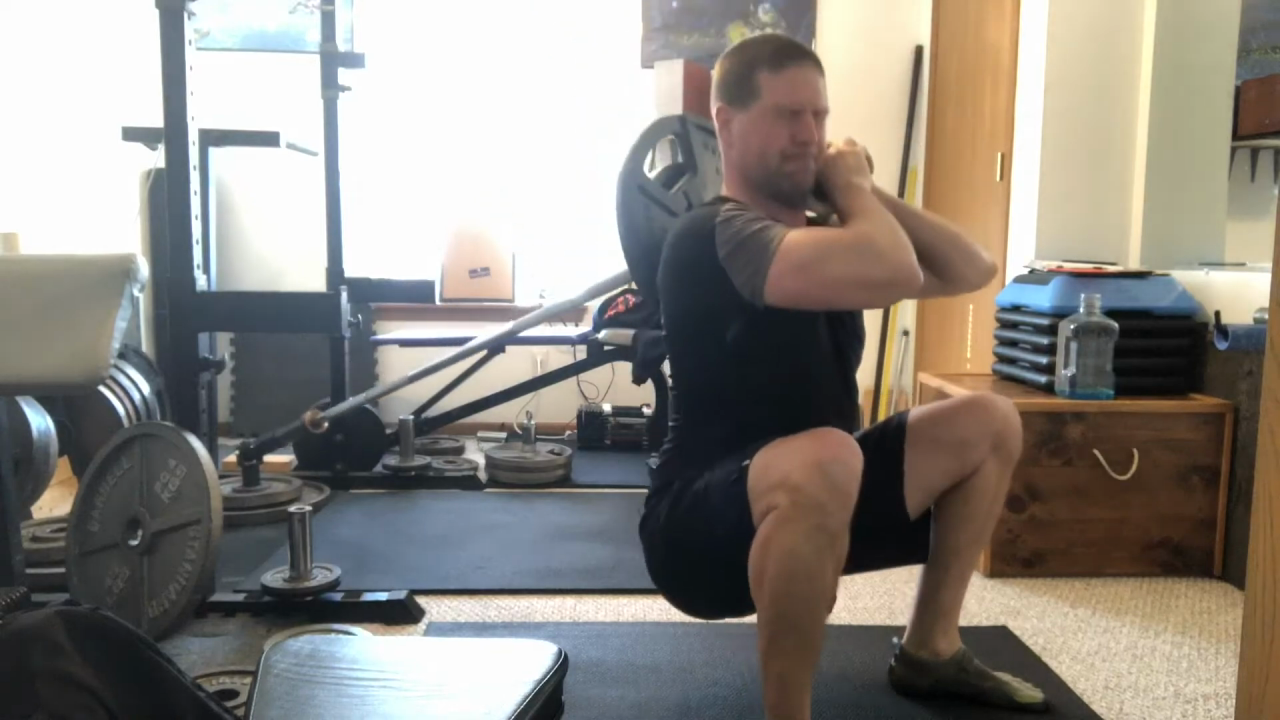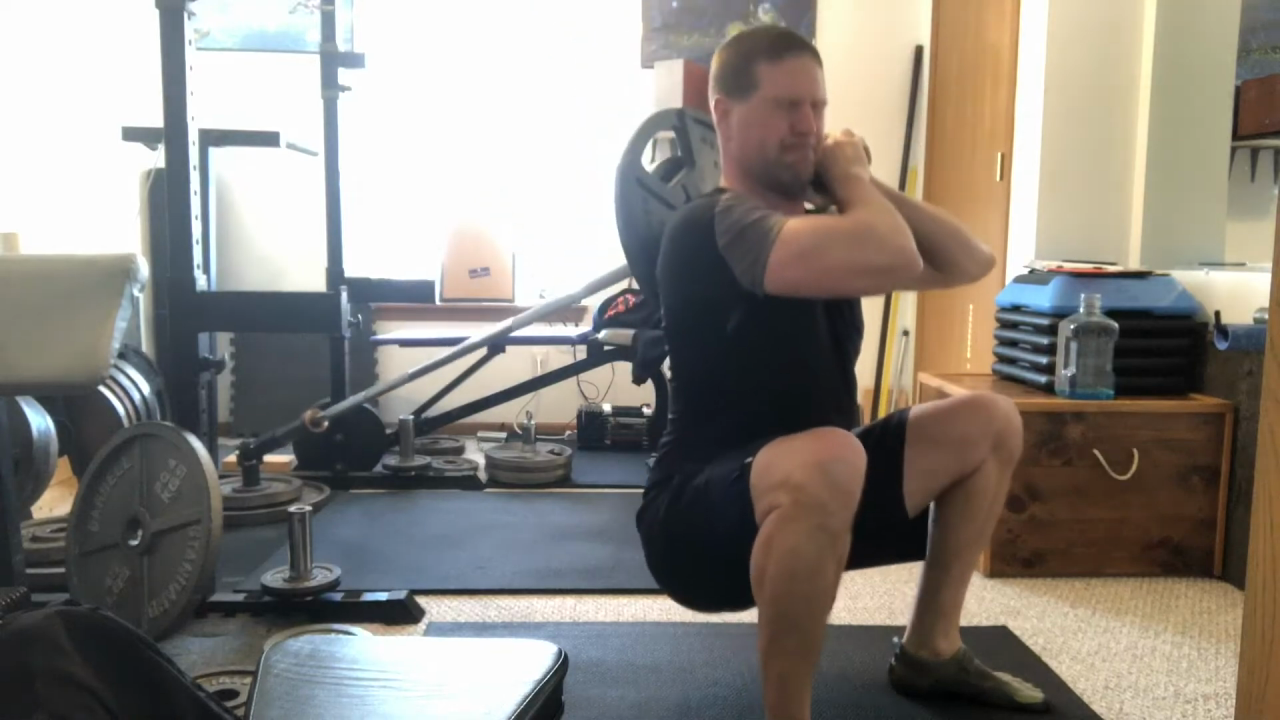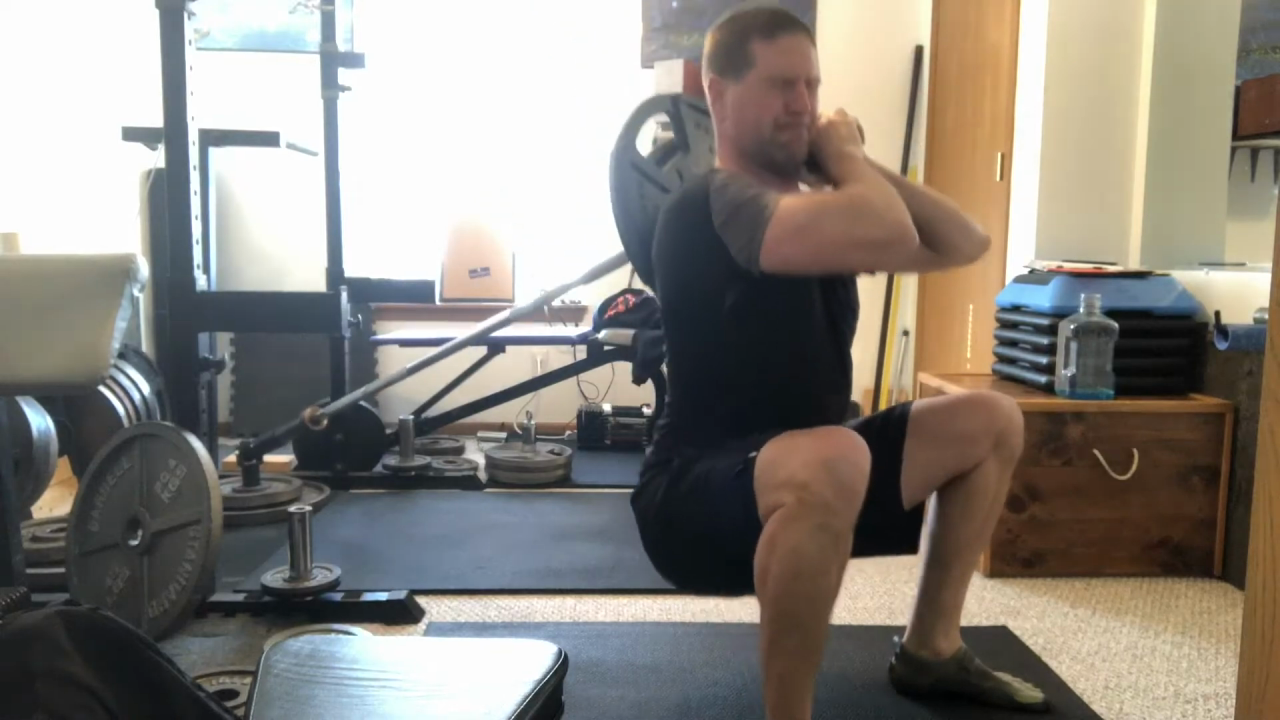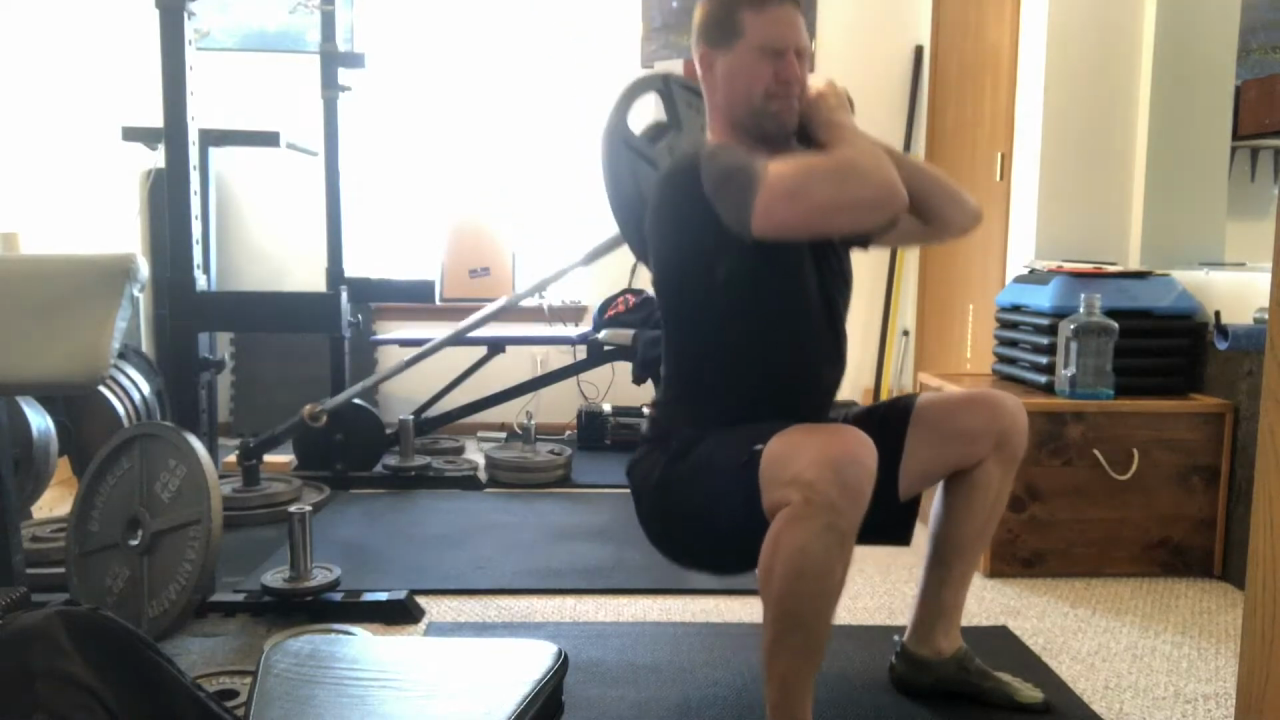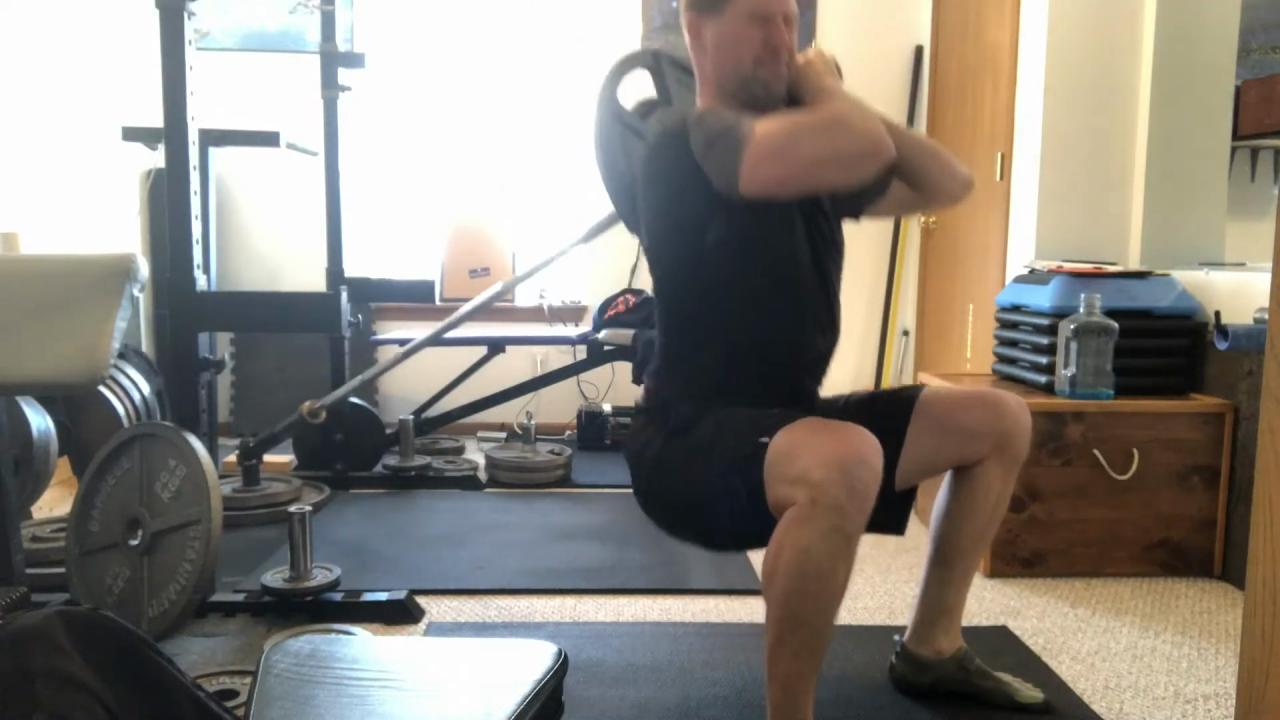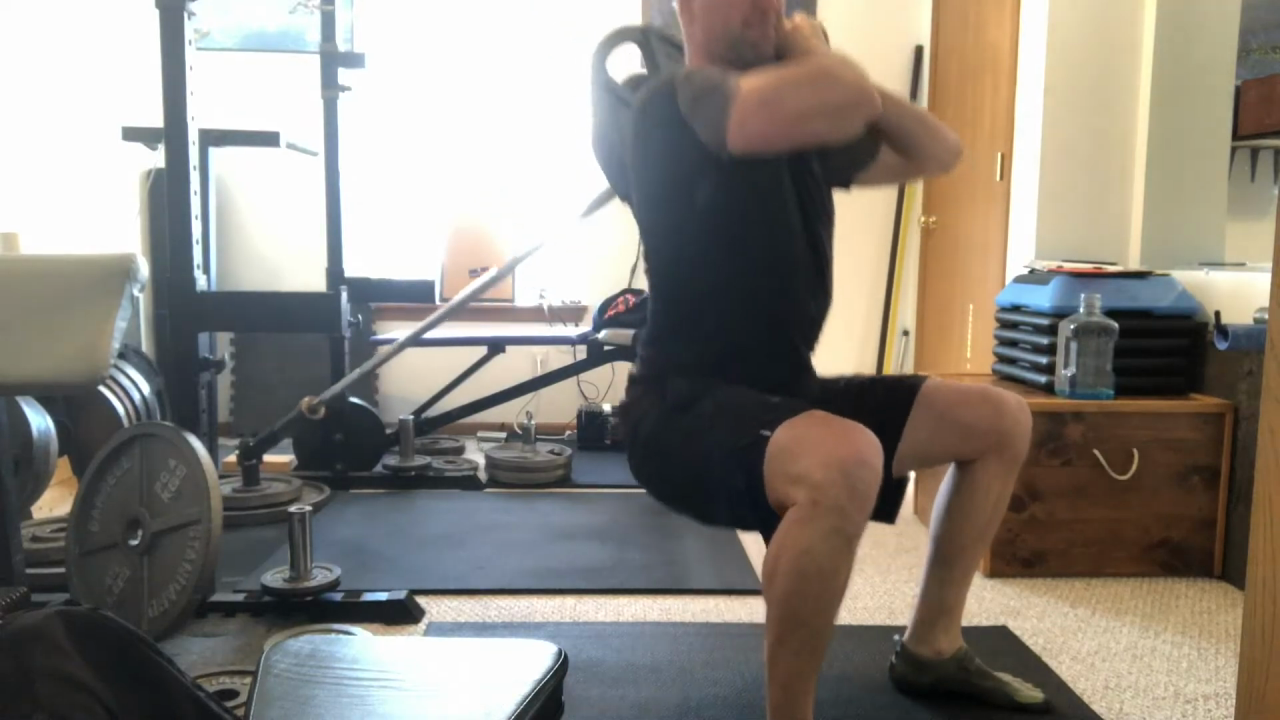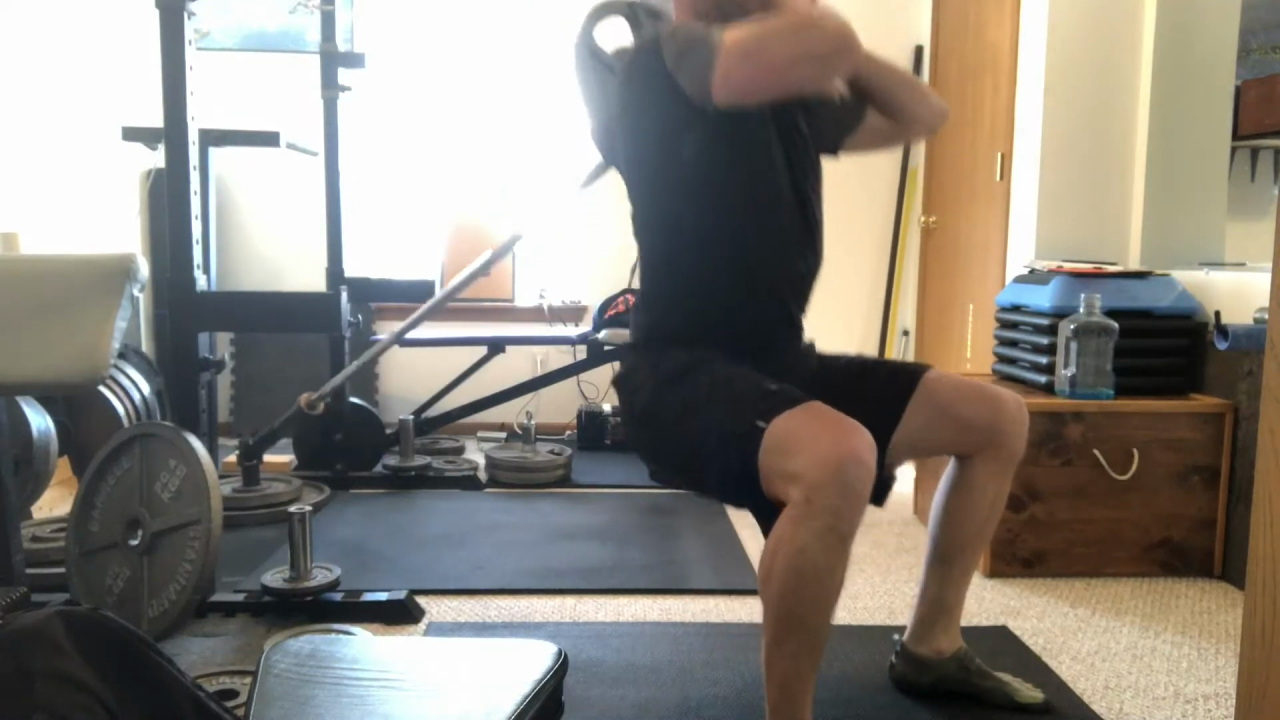
dt=0.1s
person 1, frame 1
left shoulder: (818, 240)
right shoulder: (717, 238)
left elbow: (971, 270)
right elbow: (890, 274)
left wrist: (861, 192)
right wrist: (852, 186)
left hip: (799, 495)
right hip: (697, 521)
left knee: (990, 424)
right knee: (822, 465)
left ankle: (930, 651)
person 1, frame 2
left shoulder: (819, 232)
right shoulder: (716, 229)
left elbow: (969, 262)
right elbow: (890, 260)
left wrist: (859, 182)
right wrist: (851, 176)
left hip: (801, 495)
right hip: (696, 516)
left knee: (991, 423)
right knee: (826, 463)
left ankle: (930, 650)
person 1, frame 3
left shoulder: (813, 209)
right shoulder: (712, 209)
left elbow: (964, 242)
right elbow: (881, 228)
left wrist: (849, 157)
right wrist: (844, 152)
left hip: (791, 468)
right hip: (695, 495)
left knee: (992, 423)
right knee: (832, 465)
left ankle: (929, 651)
person 1, frame 4
left shoulder: (813, 190)
right shoulder: (706, 182)
left elbow: (957, 215)
right elbow: (873, 193)
left wrist: (845, 133)
right wrist: (836, 121)
left hip: (792, 467)
right hip: (693, 476)
left knee: (996, 422)
right knee: (839, 462)
left ankle: (930, 649)
person 1, frame 5
left shoulder: (804, 140)
right shoulder: (693, 147)
left elbow: (947, 183)
right elbow: (855, 146)
left wrist: (825, 90)
right wrist: (825, 84)
left hip: (782, 416)
right hip: (692, 443)
left knee: (1000, 423)
right knee: (844, 464)
left ankle: (929, 649)
person 1, frame 6
left shoulder: (800, 129)
right shoulder: (681, 104)
left elbow: (937, 150)
right elbow: (841, 102)
left hip: (782, 395)
right hip: (689, 412)
left knee: (1000, 421)
right knee: (845, 463)
left ankle: (930, 647)
person 1, frame 7
left shoulder: (788, 86)
right shoulder: (664, 67)
left elbow: (923, 113)
left hip: (778, 361)
right hip: (687, 375)
left knee: (996, 420)
right knee: (838, 461)
left ankle: (929, 647)
